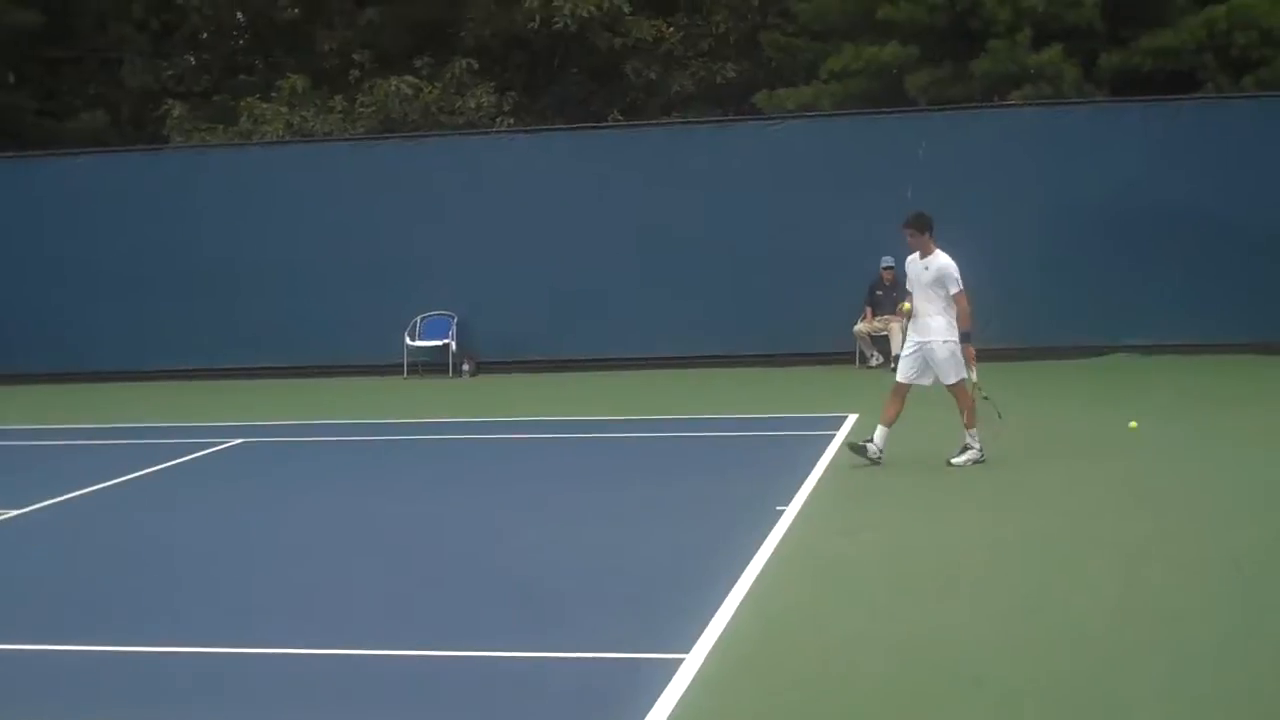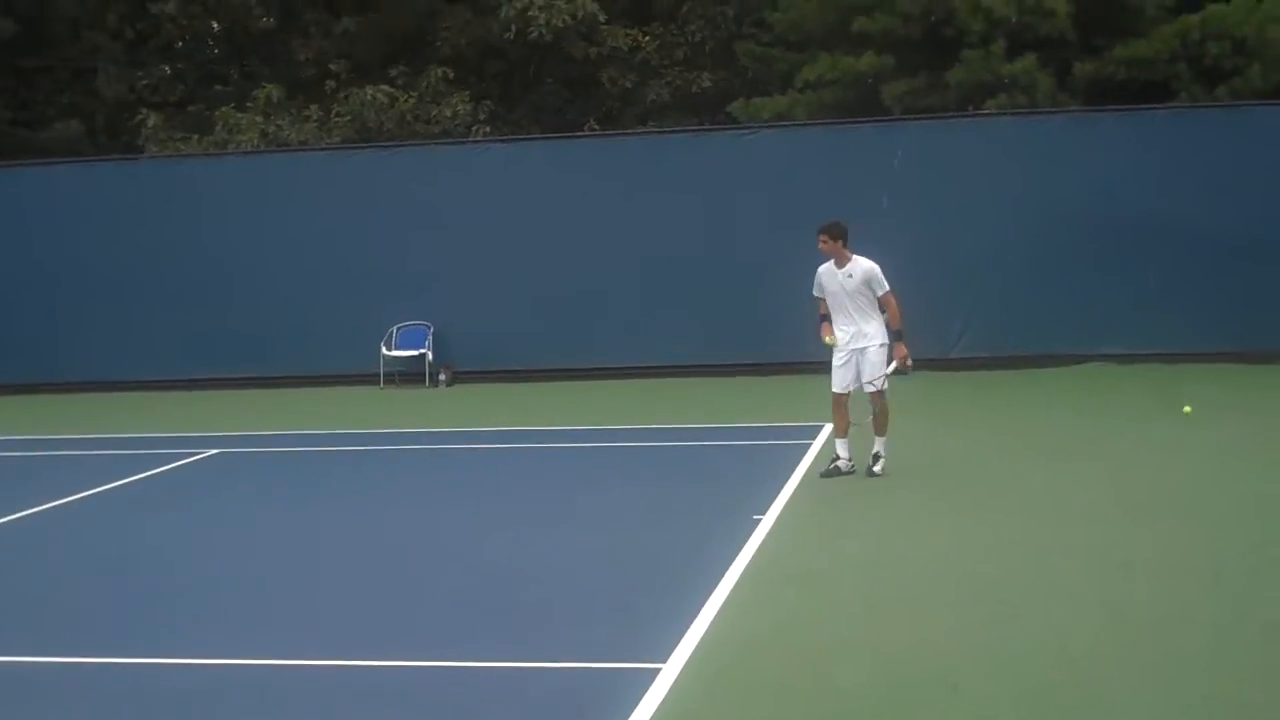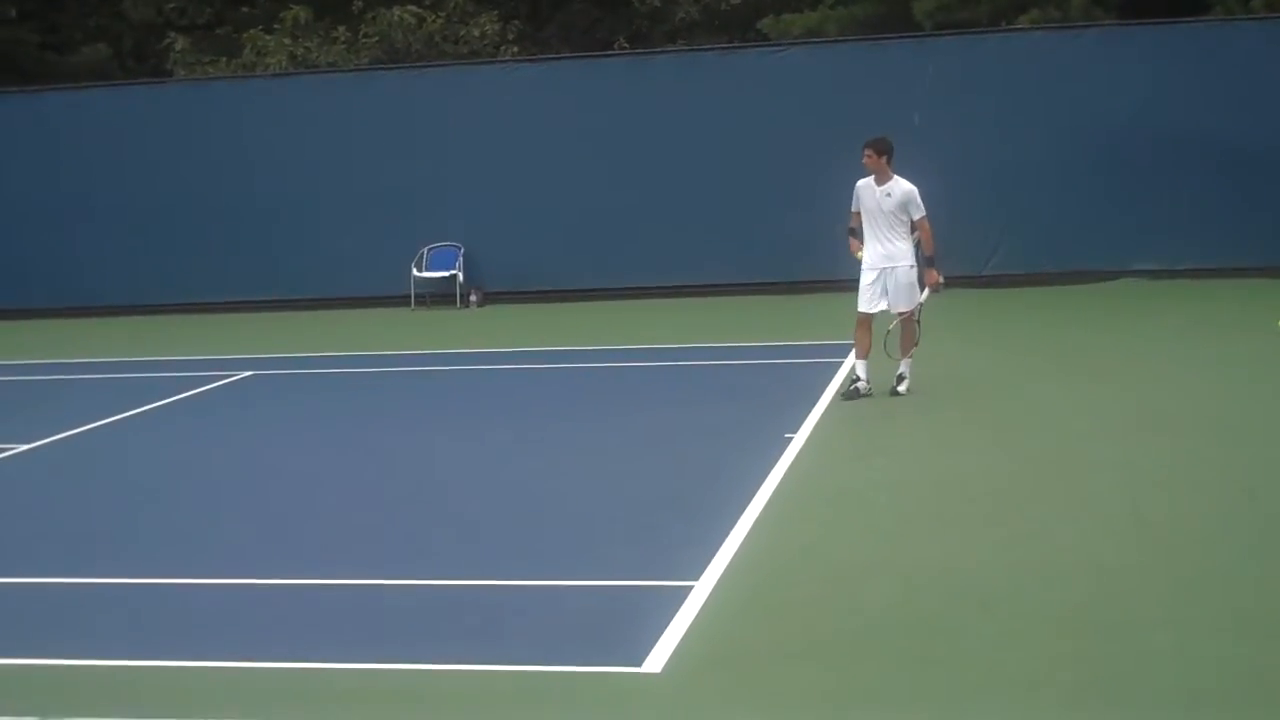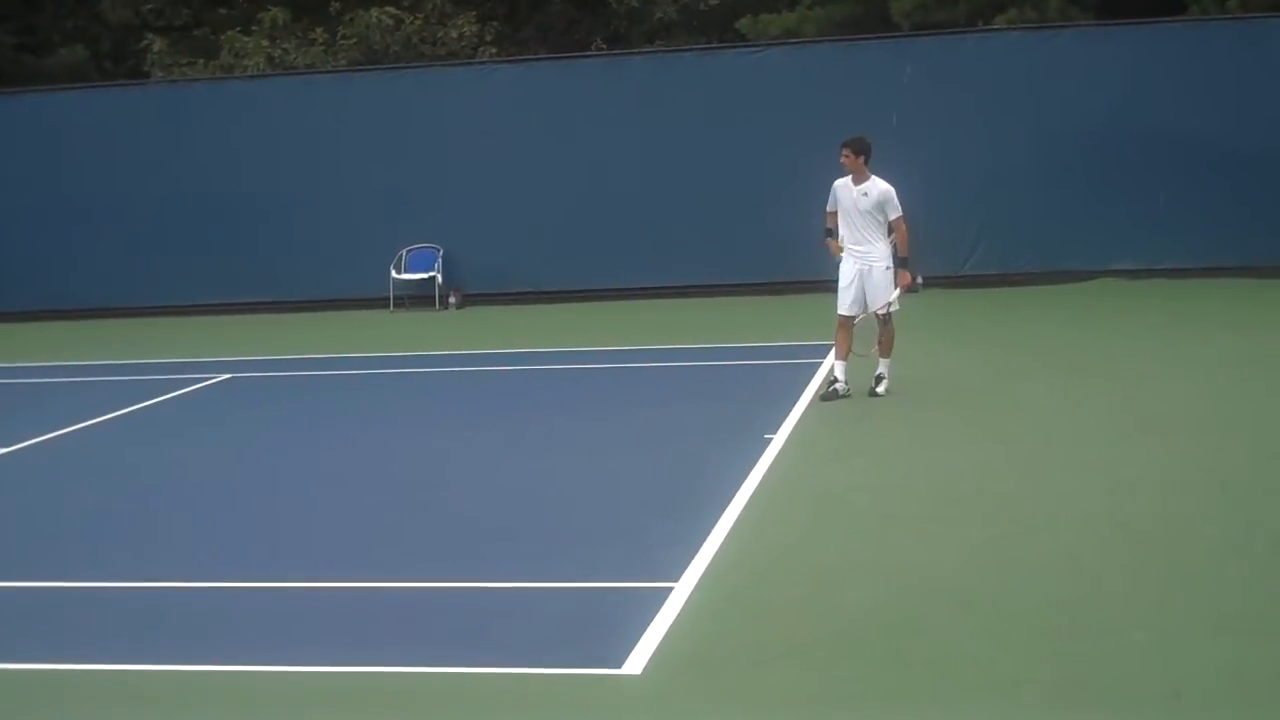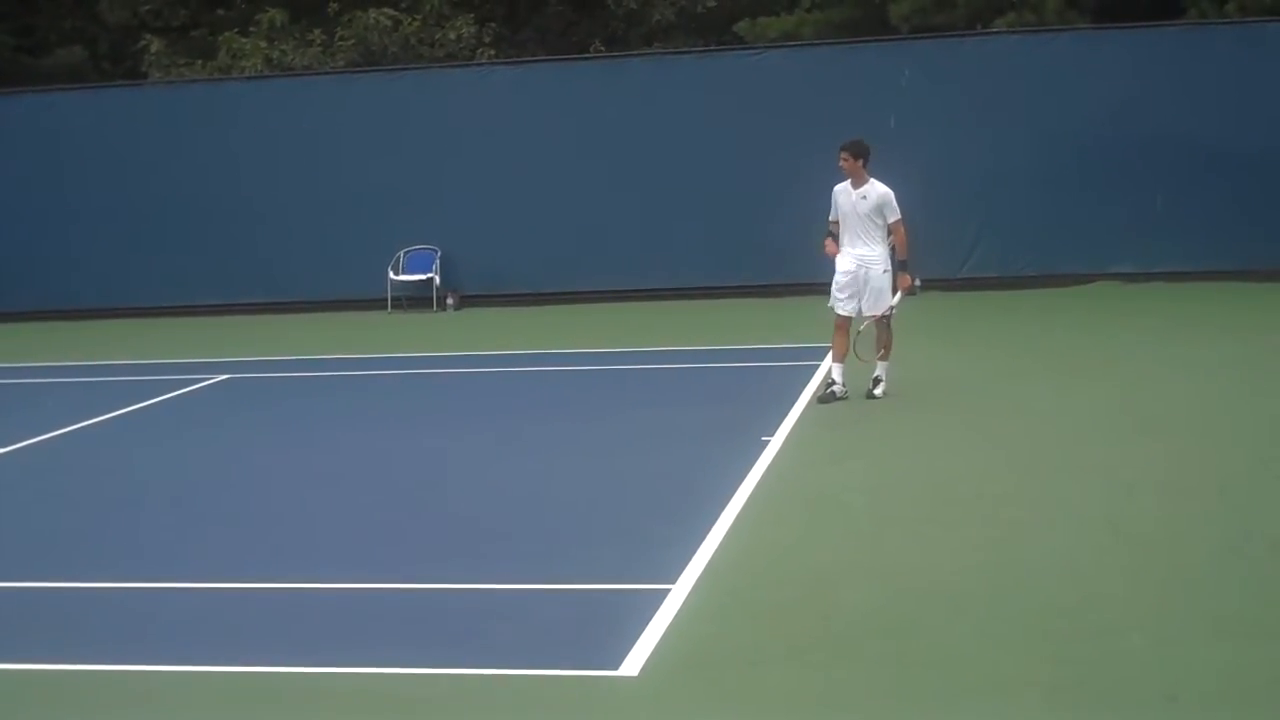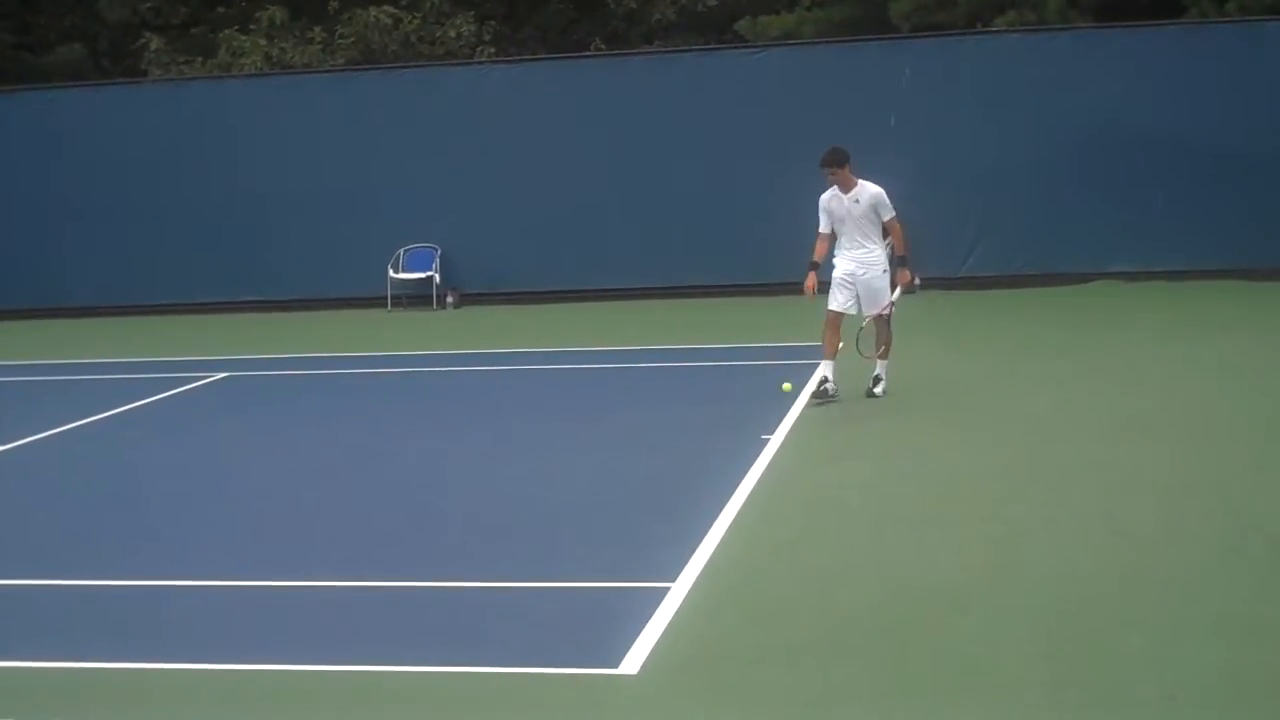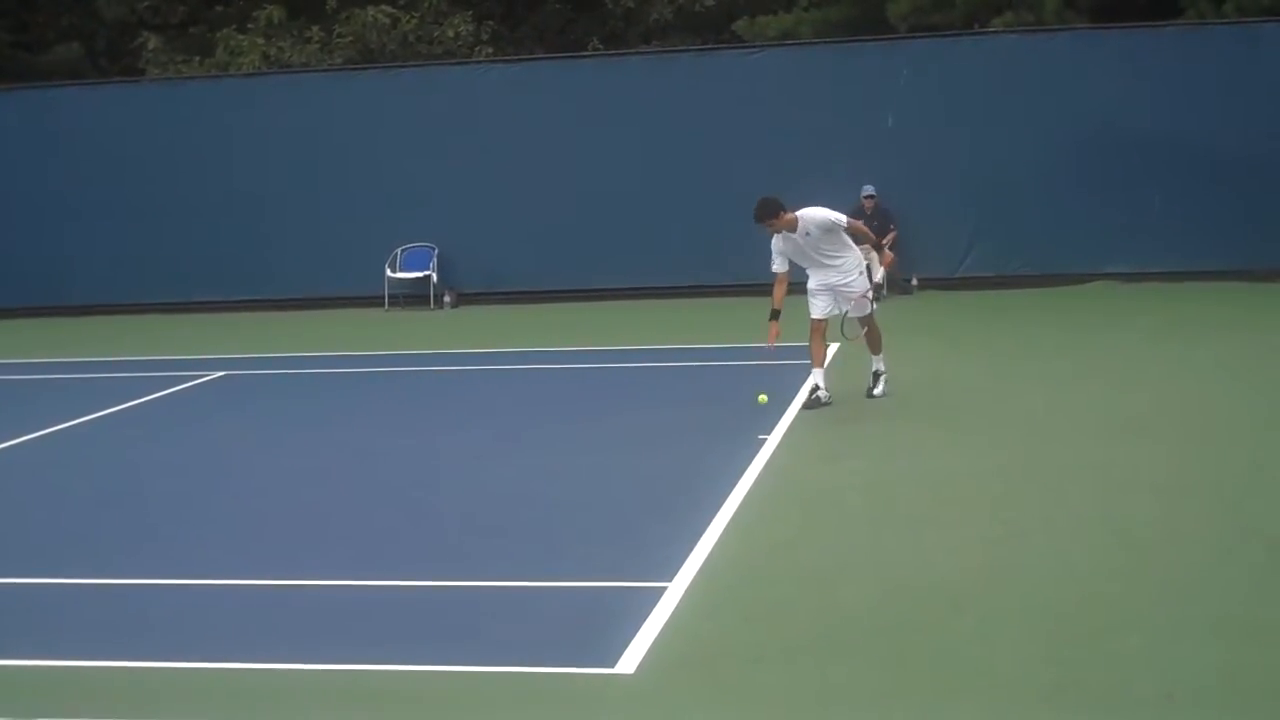
dt=0.5s
person 1, frame 1
left shoulder: (945, 265)
right shoulder: (910, 262)
left elbow: (962, 304)
left wrist: (966, 342)
right wrist: (906, 309)
left hip: (941, 338)
right hip: (916, 338)
left knee: (958, 389)
right knee: (898, 390)
left ankle: (974, 447)
right ankle: (876, 446)
person 1, frame 2
left shoulder: (868, 268)
right shoulder: (823, 273)
left elbow: (890, 304)
left wrist: (898, 342)
right wrist: (825, 323)
left hip: (873, 341)
right hip: (843, 345)
left knee: (877, 397)
right knee: (838, 399)
left ankle: (879, 453)
right ankle: (843, 458)
person 1, frame 3
left shoulder: (907, 190)
right shoulder: (861, 187)
left elbow: (923, 228)
left wrist: (930, 266)
right wrist: (853, 236)
left hip: (901, 263)
right hip: (871, 264)
left knee: (906, 318)
right knee: (863, 319)
left ankle: (903, 374)
right ankle: (861, 379)
person 1, frame 4
left shoulder: (883, 190)
right shoulder: (839, 187)
left elbow: (899, 229)
left wrist: (903, 267)
right wrist: (830, 236)
left hip: (879, 264)
right hip: (850, 264)
left knee: (884, 319)
right knee: (844, 320)
left ankle: (882, 374)
right ankle: (839, 380)
person 1, frame 5
left shoulder: (882, 193)
right shoulder: (838, 191)
left elbow: (898, 232)
left wrist: (903, 270)
right wrist: (830, 238)
left hip: (876, 267)
right hip: (846, 267)
left knee: (882, 322)
right knee: (841, 323)
left ankle: (880, 377)
right ankle: (837, 382)
person 1, frame 6
left shoulder: (874, 193)
right shoulder: (826, 200)
left elbow: (894, 229)
right elbow: (824, 238)
left wrist: (902, 265)
right wrist: (813, 270)
left hip: (874, 266)
right hip: (844, 267)
left knee: (881, 320)
right knee: (832, 319)
left ankle: (880, 376)
right ankle: (828, 379)
person 1, frame 7
left shoulder: (816, 216)
right shoulder: (778, 243)
left elbow: (855, 226)
right elbow: (781, 281)
right wrist: (775, 320)
left hip: (850, 270)
right hip: (820, 279)
left knee: (867, 322)
right knee: (817, 328)
left ankle: (878, 371)
right ankle: (820, 388)
